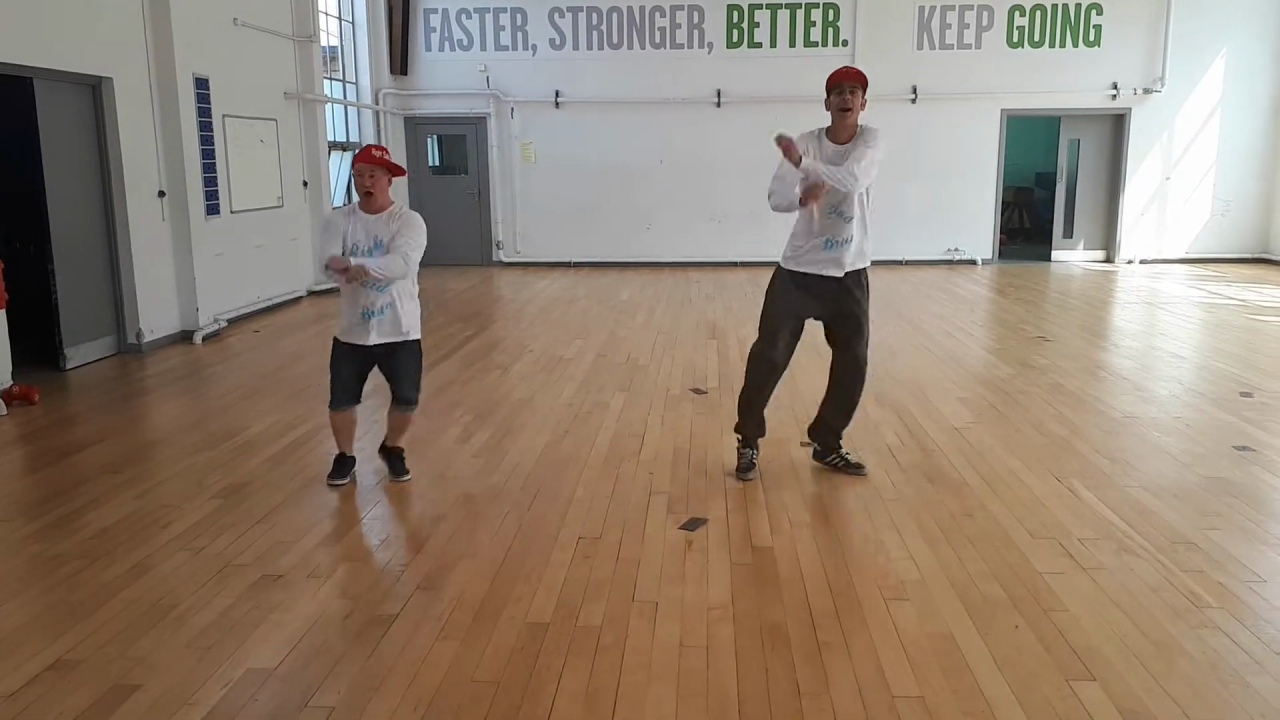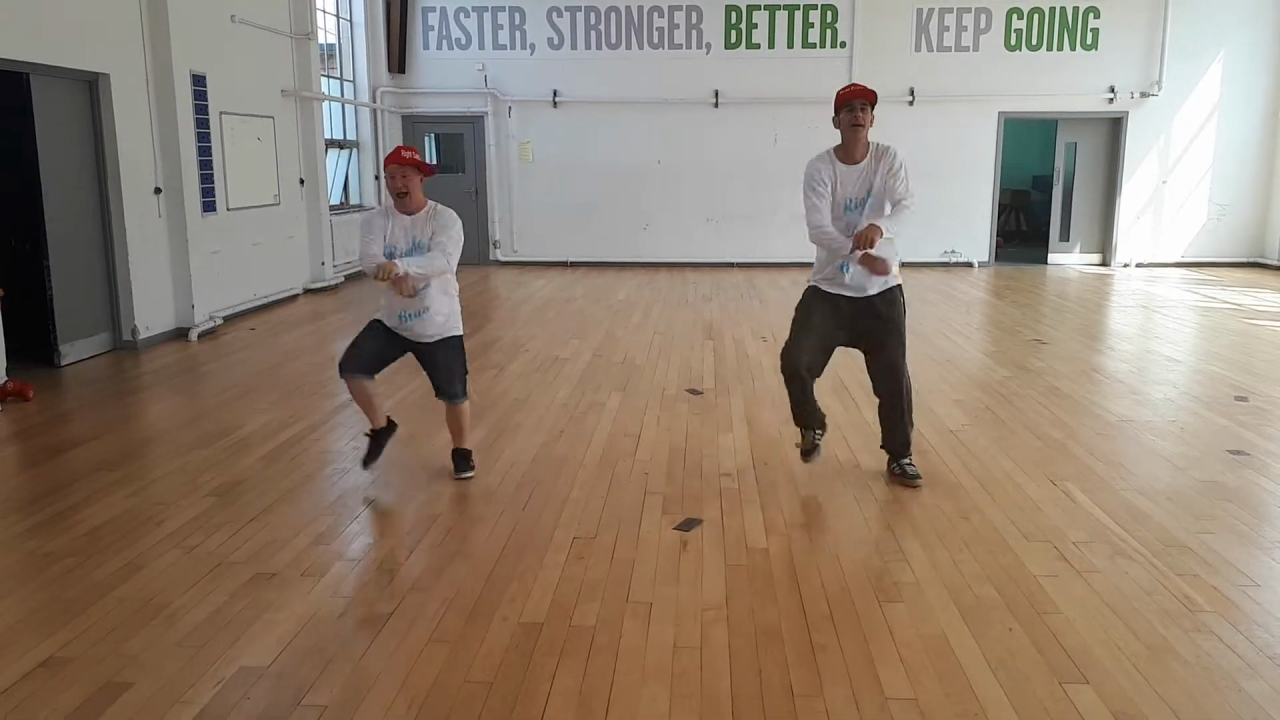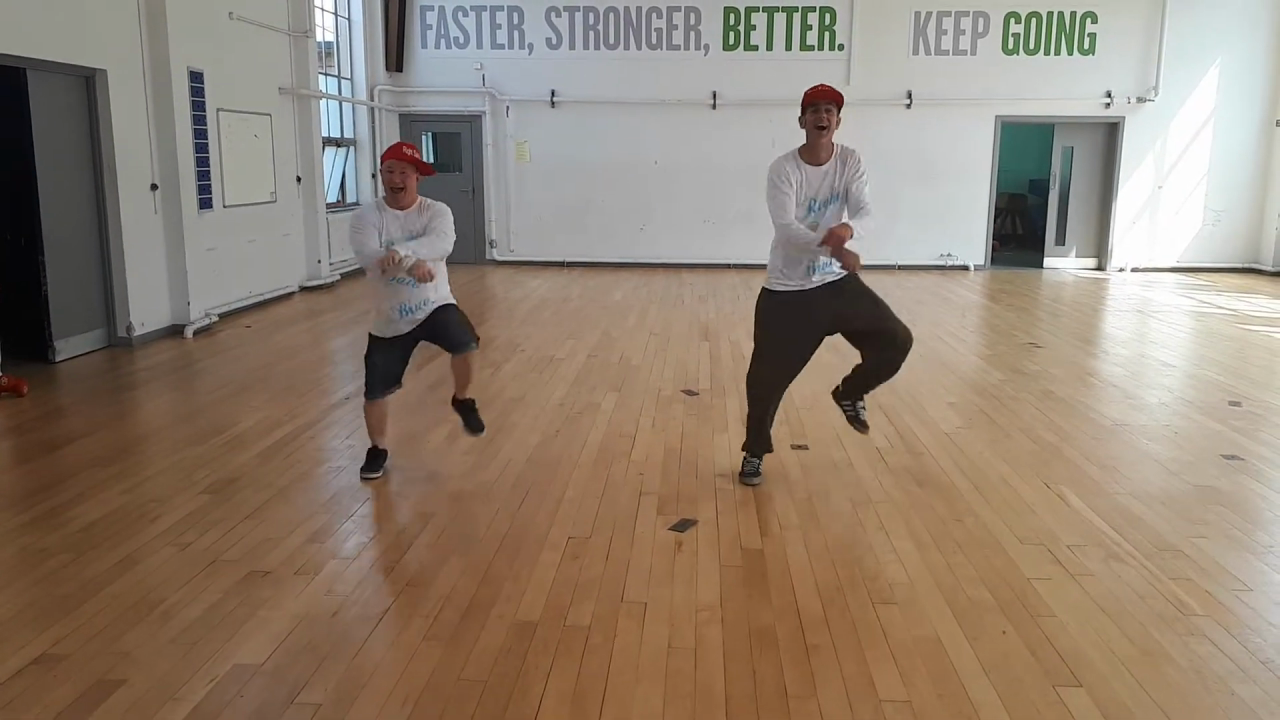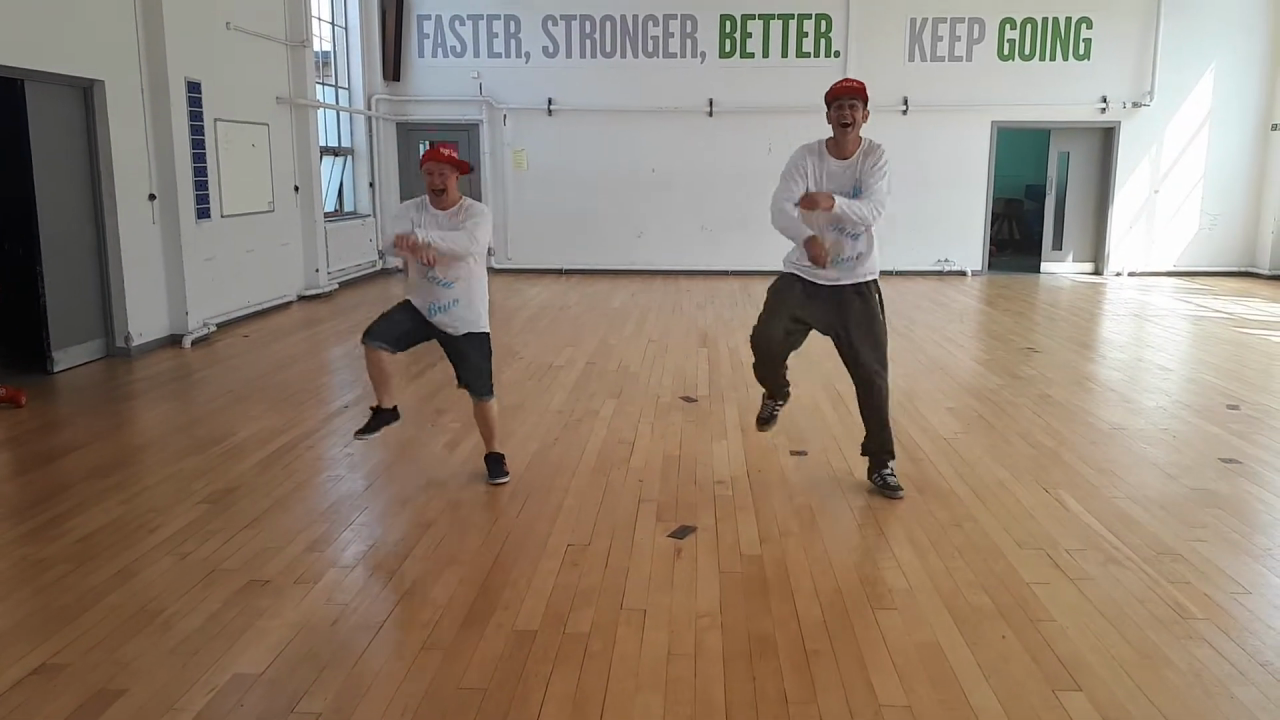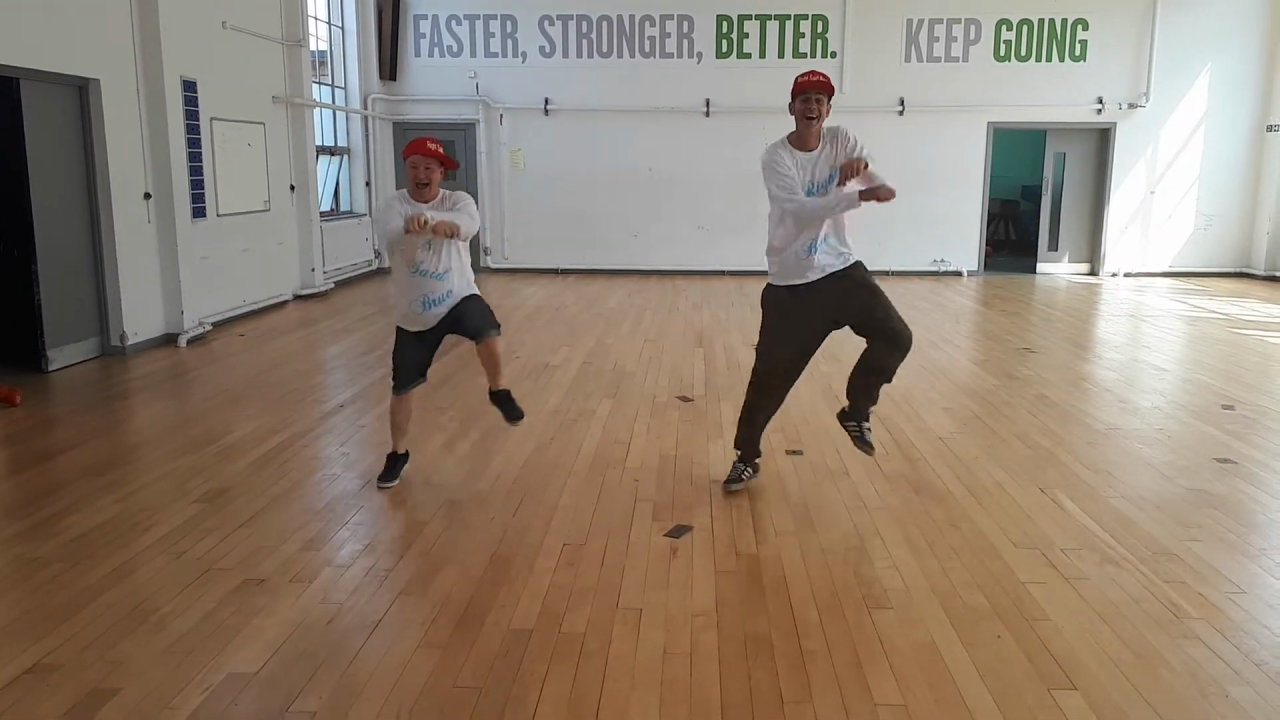
dt=0.5s
person 1, frame 1
left shoulder: (870, 140)
right shoulder: (803, 142)
left elbow: (850, 182)
right elbow: (777, 198)
left wrist: (804, 159)
right wrist: (804, 189)
left hip: (849, 271)
right hip: (799, 269)
left knee: (852, 366)
right knee: (768, 356)
left ankle: (829, 446)
right ankle: (749, 440)
person 1, frame 2
left shoulder: (887, 157)
right shoulder: (819, 168)
left elbow: (904, 204)
right elbow: (818, 230)
left wrist: (879, 229)
right wrist: (861, 257)
left hip: (880, 289)
right hip: (828, 288)
left knee: (893, 378)
right knee: (795, 362)
left ankle: (899, 455)
right ankle: (811, 425)
person 1, frame 3
left shoulder: (849, 159)
right shoulder: (782, 169)
left elbow: (862, 213)
right elbow: (786, 230)
left wrist: (846, 229)
right wrist: (829, 246)
left hip: (837, 280)
right hip: (786, 289)
left knee: (897, 341)
right knee: (767, 376)
left ankle: (851, 394)
right ankle: (755, 452)
person 1, frame 4
left shoulder: (876, 155)
right shoulder: (805, 156)
left elbow: (873, 209)
right elbow: (780, 211)
left wrist: (830, 200)
right wrist: (807, 238)
left hip: (856, 281)
right hip: (802, 277)
left knee: (871, 374)
right knee: (766, 343)
left ankle: (880, 463)
right ankle: (776, 394)
person 1, frame 5
left shoulder: (841, 141)
right shoulder: (775, 157)
left elbow: (876, 184)
right elbow: (799, 211)
left wrist: (863, 171)
right wrist: (860, 194)
left hip: (842, 270)
right hip: (787, 282)
left knee: (895, 339)
right knee: (770, 373)
left ankle: (857, 411)
right ankle: (747, 456)
person 2, frame 1
left shoulder: (409, 222)
right shoulder: (338, 220)
left elbow: (403, 264)
right elbow: (332, 263)
left wrist: (353, 265)
right wrist: (346, 270)
left hip: (399, 329)
right hip: (352, 330)
left knee: (405, 402)
right knee: (342, 403)
left ankle: (393, 449)
right ankle: (345, 458)
person 2, frame 2
left shoulder: (446, 219)
right shoulder: (377, 221)
left elbow: (443, 261)
right elbow: (370, 260)
left wrist: (398, 267)
right wrist: (393, 278)
left hip: (440, 325)
right hip: (391, 322)
left knee: (454, 395)
right knee: (352, 371)
left ankle: (462, 451)
right ankle: (381, 428)
person 2, frame 3
left shoulder: (435, 212)
right shoulder: (365, 217)
left elbow: (443, 243)
right elbow: (369, 258)
left wrist: (401, 255)
right wrist: (412, 262)
left hip: (435, 306)
right hip: (390, 319)
left knee: (465, 345)
right knee: (376, 393)
left ankle: (464, 401)
right ankle: (378, 451)
person 2, frame 4
left shoulder: (477, 213)
right shoulder: (411, 210)
left elbow: (466, 243)
right elbow: (394, 240)
left wrist: (421, 238)
right wrist: (408, 242)
left hip: (467, 319)
right hip: (420, 309)
left knee: (481, 393)
right knee: (374, 341)
left ankle: (493, 455)
right ankle: (386, 410)
person 2, frame 5
left shoulder: (458, 201)
right shoulder: (391, 206)
left elbow: (467, 226)
right elbow: (392, 240)
left wrist: (425, 218)
right wrist: (433, 229)
left hip: (460, 298)
right hip: (413, 315)
left knee: (487, 331)
right knee: (403, 388)
left ankle: (498, 392)
right ankle: (397, 453)
